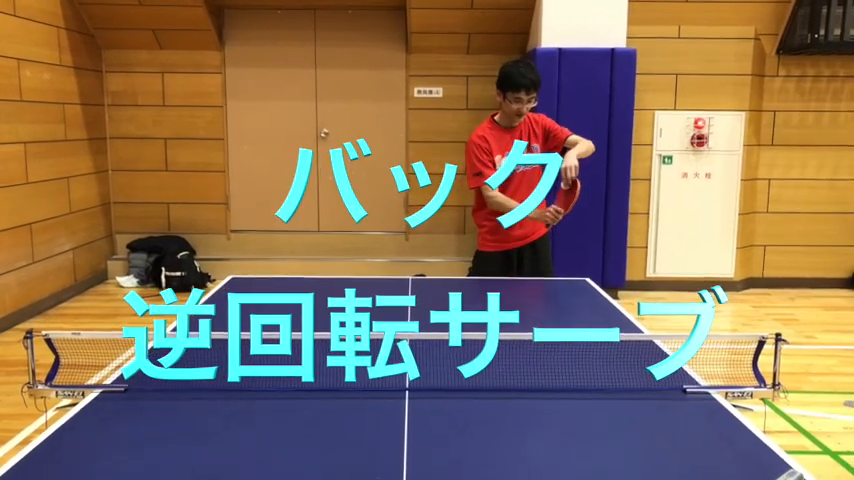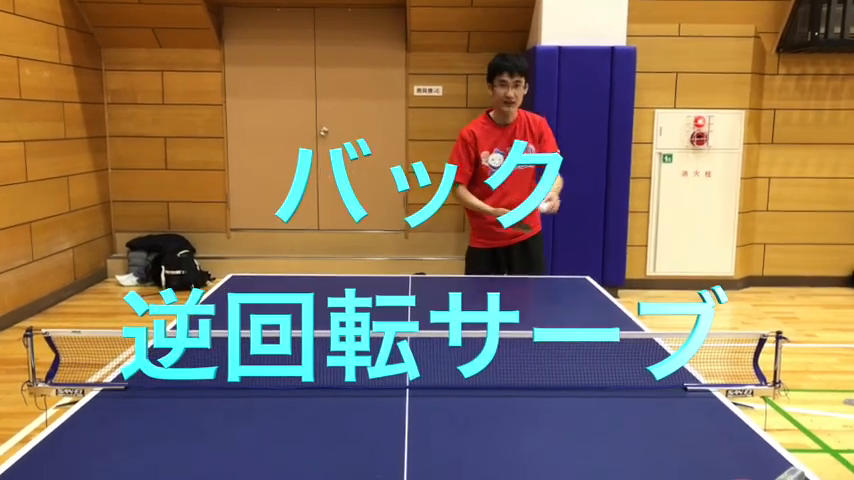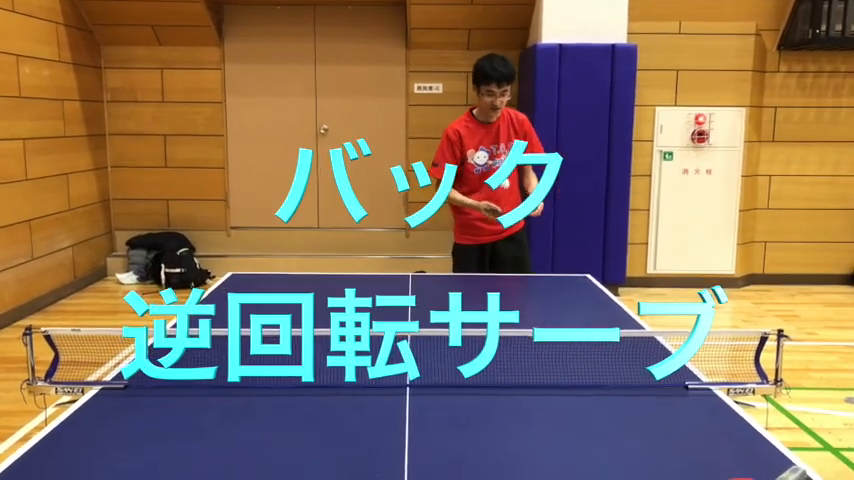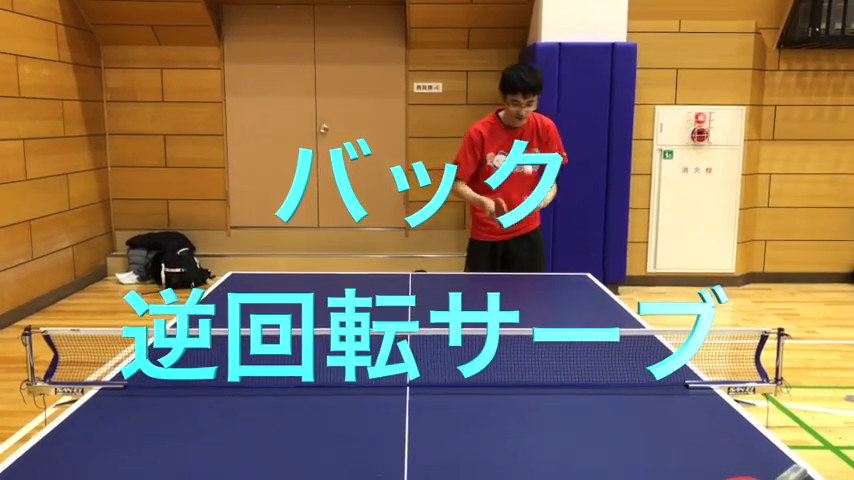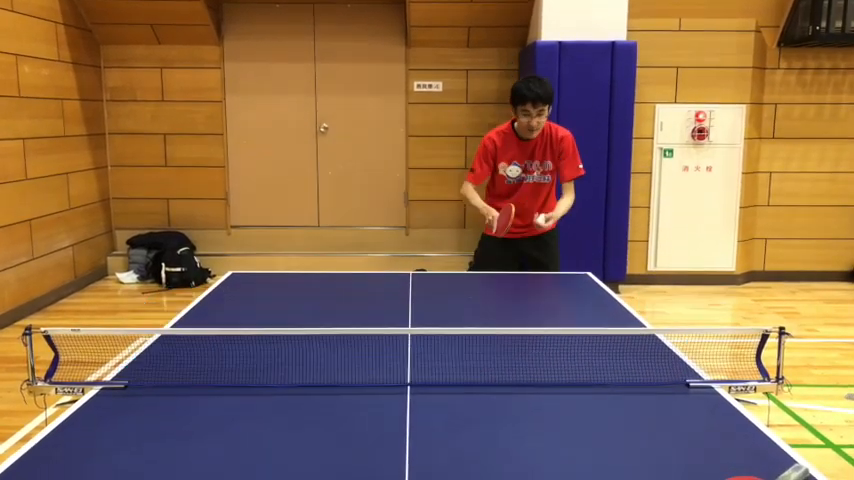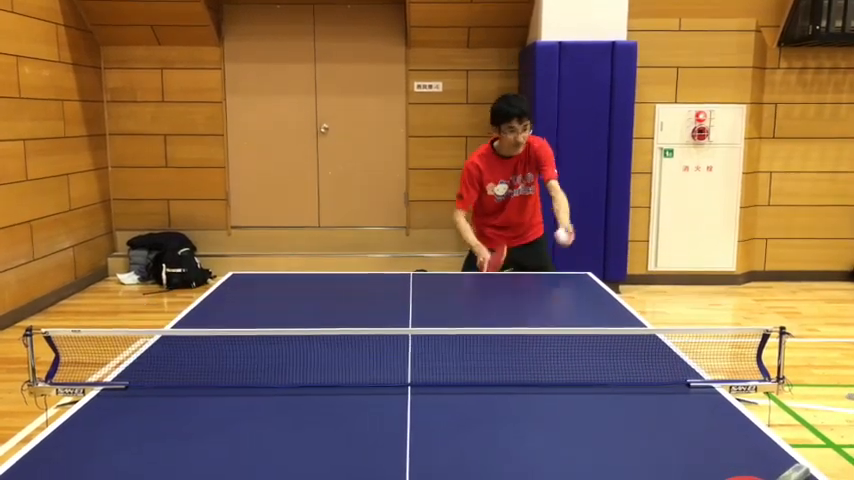
dt=0.4s
person 1, frame 1
left shoulder: (539, 125)
right shoulder: (480, 139)
left elbow: (588, 145)
right elbow: (491, 197)
left wrist: (572, 153)
right wrist: (536, 214)
left hip: (535, 237)
right hip: (495, 242)
person 1, frame 2
left shoulder: (538, 126)
right shoulder: (472, 134)
right elbow: (458, 189)
left wrist: (553, 193)
right wrist: (493, 213)
left hip: (527, 234)
right hip: (485, 239)
person 1, frame 3
left shoulder: (520, 123)
right shoulder: (456, 132)
left elbow: (527, 172)
right wrist: (476, 206)
left hip: (512, 232)
right hip: (470, 236)
person 1, frame 4
left shoulder: (546, 129)
right shoulder: (480, 132)
right elbow: (458, 183)
left wrist: (544, 199)
right wrist: (482, 201)
left hip: (527, 231)
right hip: (485, 233)
person 1, frame 5
left shoulder: (562, 139)
right shoulder: (494, 140)
left elbow: (568, 193)
right elbow: (467, 187)
left wrist: (554, 215)
right wrist: (486, 210)
left hip: (541, 233)
person 1, frame 6
left shoulder: (538, 148)
right shoulder: (477, 164)
left elbow: (555, 190)
right elbow: (459, 215)
left wrist: (564, 224)
right wrist: (478, 248)
left hip: (531, 240)
right hip: (490, 244)
